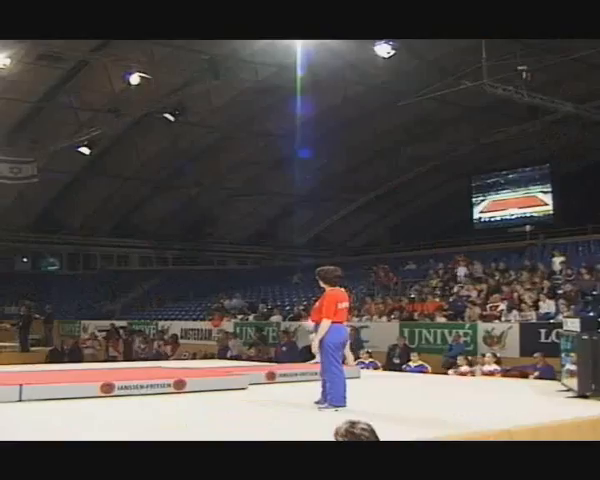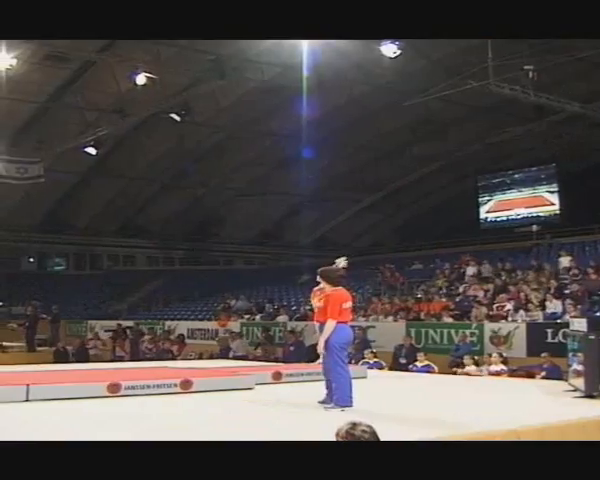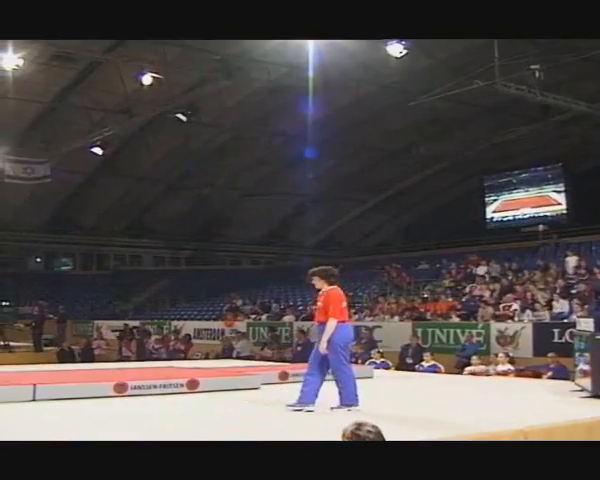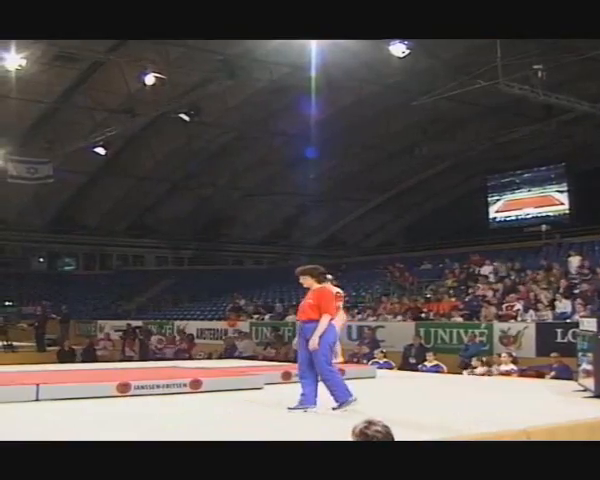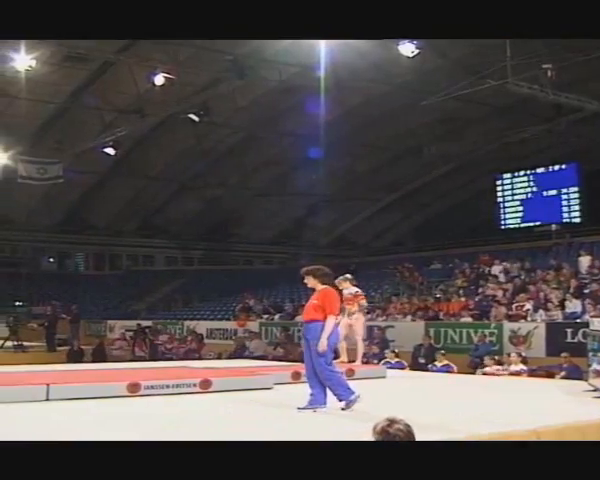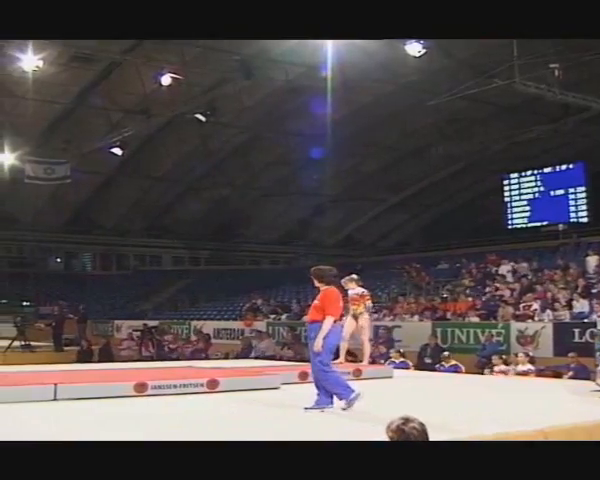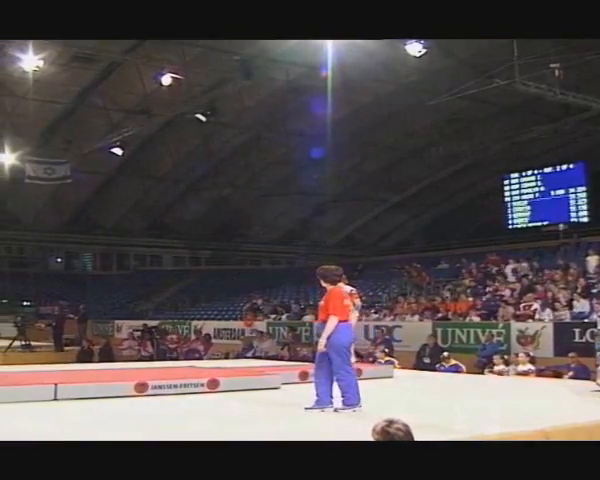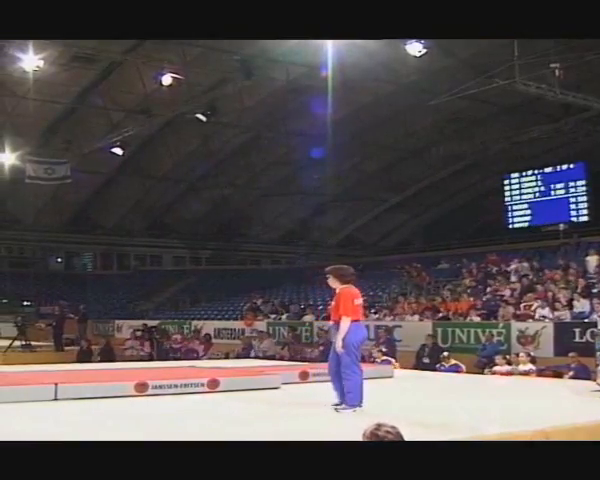
dt=0.5s
person 1, frame 1
left shoulder: (330, 295)
right shoulder: (342, 293)
left elbow: (327, 320)
left wrist: (316, 339)
left hip: (331, 333)
right hip: (340, 331)
left knee: (332, 368)
right knee: (330, 368)
left ankle: (336, 401)
right ankle: (327, 398)
person 1, frame 2
left shoulder: (334, 295)
right shoulder: (343, 293)
left elbow: (332, 320)
left wrist: (322, 340)
left hip: (335, 334)
right hip: (342, 331)
left knee: (337, 368)
right knee: (331, 367)
left ankle: (342, 401)
right ankle: (332, 397)
person 1, frame 3
left shoulder: (333, 294)
right shoulder: (329, 293)
left elbow: (333, 319)
left wrist: (324, 340)
left hip: (336, 334)
right hip: (330, 334)
left knee: (341, 368)
right knee: (315, 368)
left ankle: (350, 401)
right ankle: (307, 400)
person 1, frame 4
left shoulder: (325, 292)
right shoulder: (310, 293)
left elbow: (326, 316)
left wrist: (316, 336)
right wrist: (299, 336)
left hip: (321, 332)
right hip: (306, 333)
left knee: (324, 367)
right knee: (305, 369)
left ankle: (345, 397)
right ankle: (308, 401)
person 1, frame 5
left shoulder: (329, 293)
right shoulder: (316, 294)
left elbow: (331, 317)
left wrist: (324, 338)
right wrist: (305, 336)
left hip: (323, 332)
right hip: (310, 332)
left knee: (324, 368)
right knee: (312, 370)
left ankle: (348, 395)
right ankle: (317, 401)
person 1, frame 6
left shoulder: (330, 293)
right shoulder: (325, 293)
left elbow: (330, 318)
left wrist: (320, 338)
left hip: (325, 333)
right hip: (317, 332)
left knee: (322, 368)
right knee: (318, 369)
left ankle: (348, 394)
right ankle: (324, 401)
person 1, frame 7
left shoulder: (335, 293)
right shoulder: (335, 292)
left elbow: (334, 318)
left wrist: (323, 337)
left hip: (337, 333)
right hip: (333, 333)
left knee: (342, 368)
right knee: (322, 368)
left ankle: (352, 402)
right ankle: (324, 401)
person 1, frame 8
left shoulder: (345, 292)
right shoulder: (351, 291)
left elbow: (346, 318)
left wrist: (339, 338)
left hip: (349, 332)
right hip: (351, 331)
left knee: (349, 368)
right knee: (335, 366)
left ankle: (353, 402)
right ankle: (345, 398)
